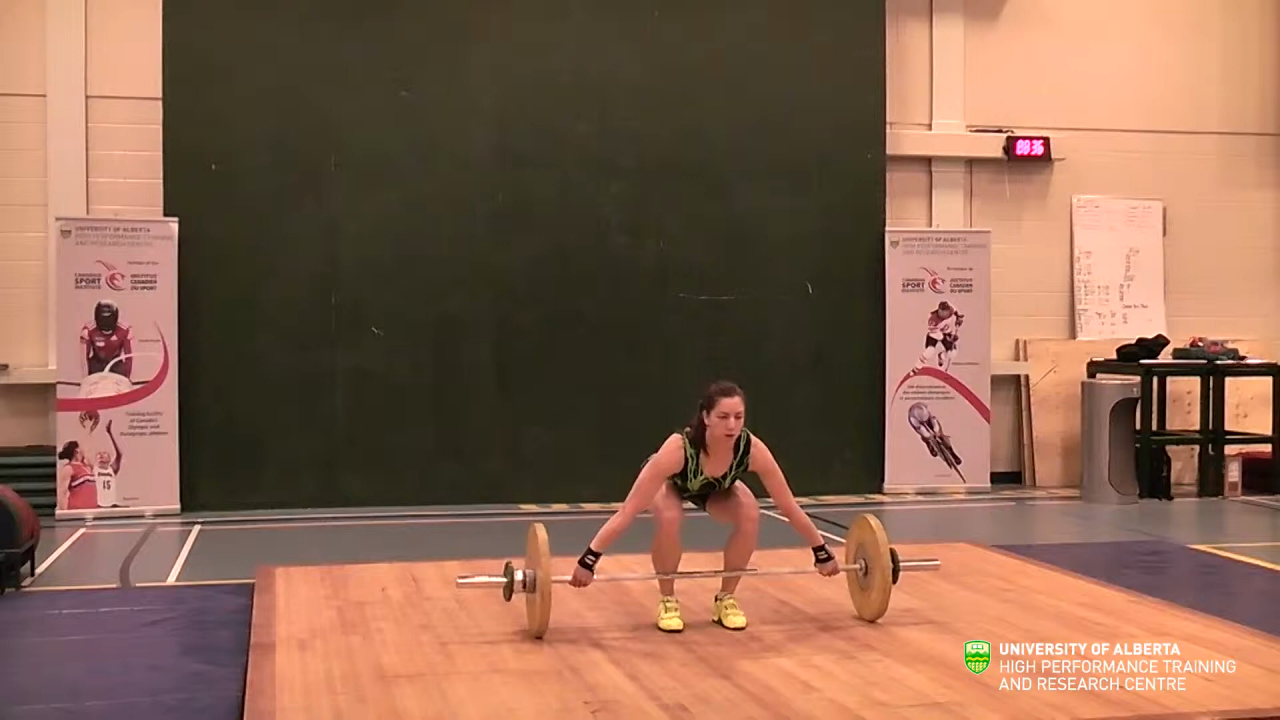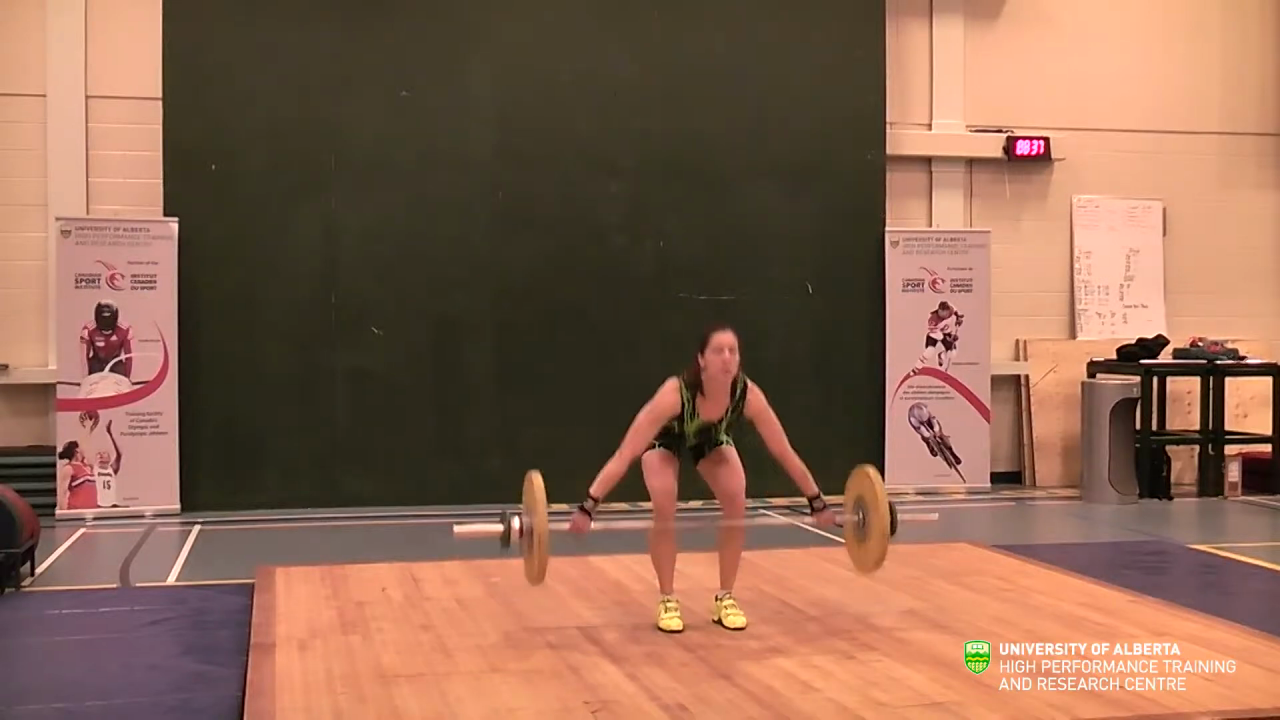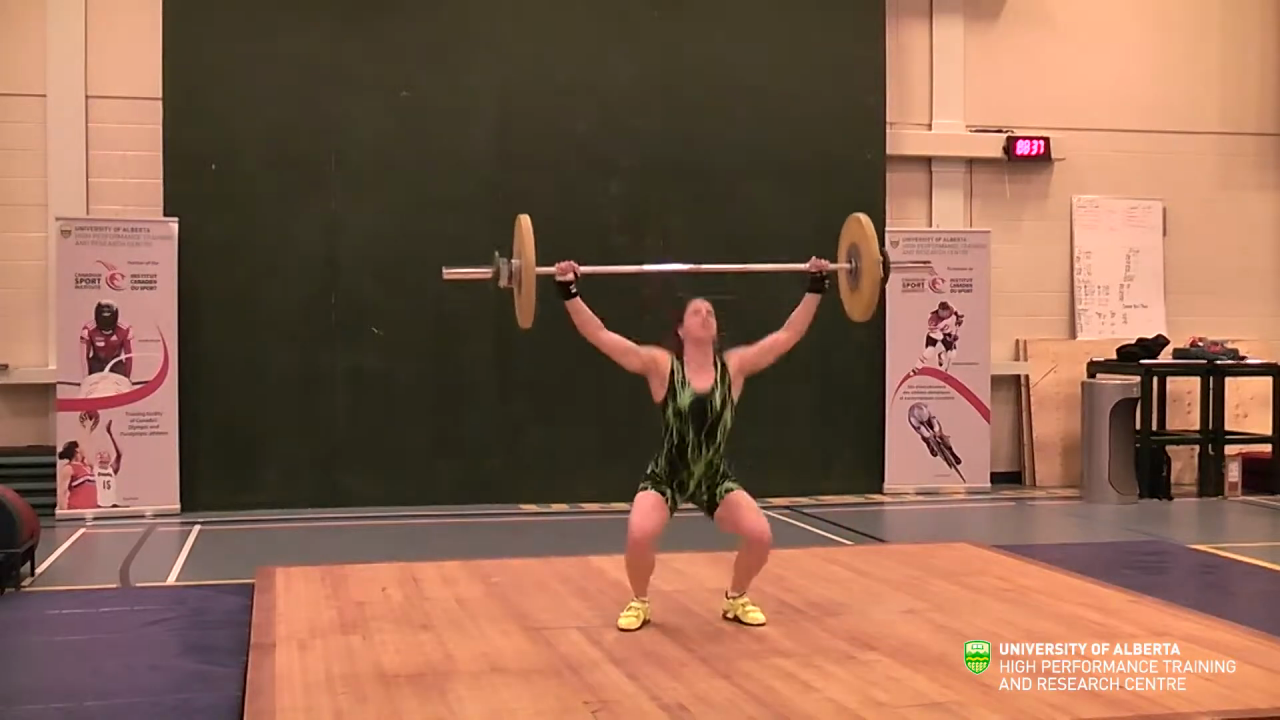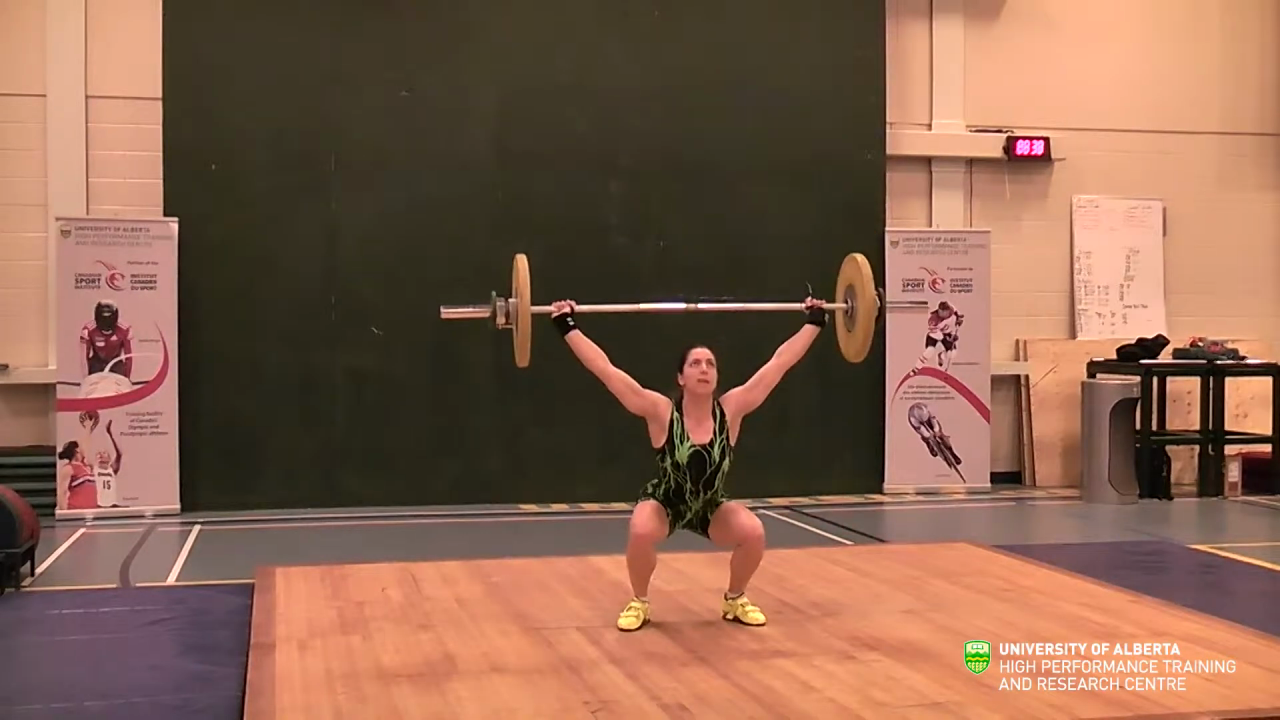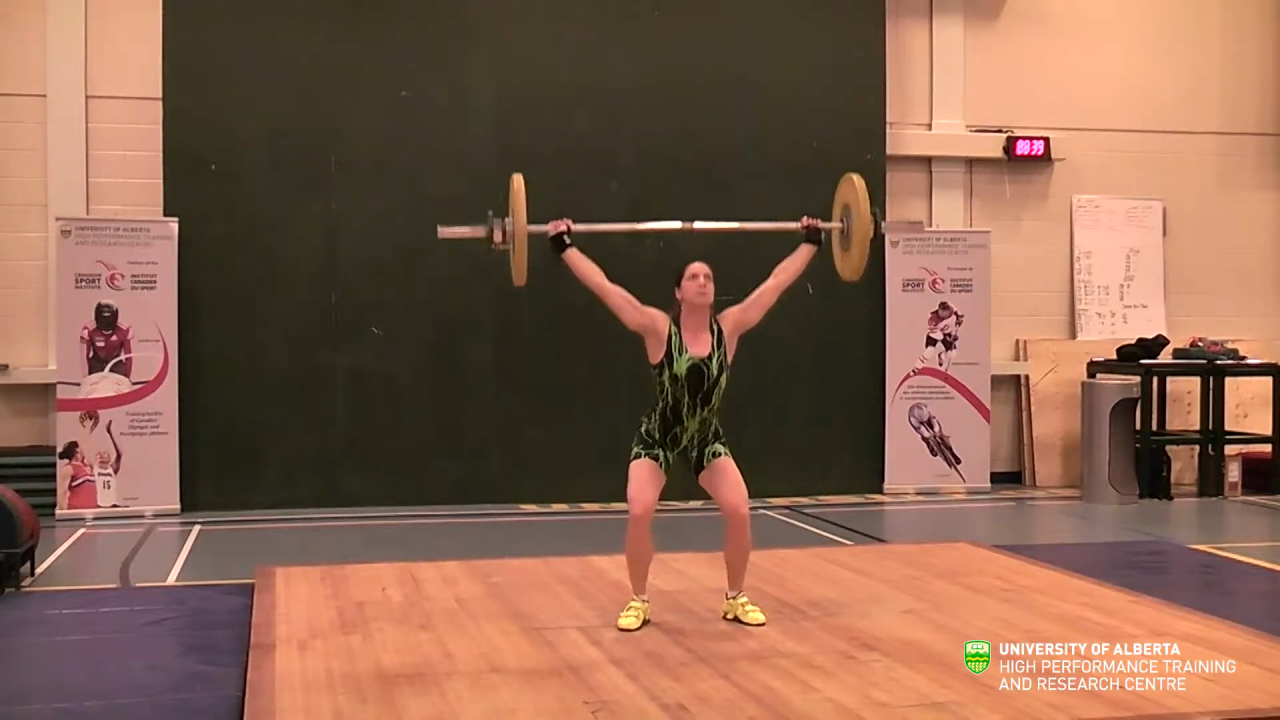
dt=0.7s
person 1, frame 1
left shoulder: (753, 450)
right shoulder: (678, 448)
left elbow: (790, 508)
right elbow: (627, 511)
left wrist: (822, 553)
right wrist: (588, 561)
left hip: (716, 488)
right hip: (671, 483)
left knee: (749, 515)
right knee: (668, 518)
left ankle: (726, 598)
right ankle: (667, 600)
person 1, frame 2
left shoulder: (748, 395)
right shoulder: (675, 393)
left elbow: (785, 452)
right elbow: (625, 453)
left wrist: (817, 503)
right wrist: (587, 506)
left hip: (711, 437)
right hip: (665, 437)
left knee: (736, 499)
right knee: (664, 505)
left ankle: (726, 597)
right ankle: (667, 600)
person 1, frame 3
left shoulder: (732, 366)
right shoulder: (662, 367)
left elbow: (787, 337)
right elbow: (599, 336)
left wrist: (814, 289)
right wrist: (570, 291)
left hip: (716, 480)
right hip: (665, 479)
left knee: (760, 536)
right knee: (639, 536)
left ankle: (736, 599)
right ankle: (639, 602)
person 1, frame 4
left shoulder: (731, 410)
right shoulder: (661, 412)
left elbow: (779, 363)
right elbow: (605, 368)
left wrist: (814, 322)
right wrist: (568, 326)
left hip: (712, 507)
right hip: (664, 503)
left knee: (753, 533)
right knee: (640, 532)
left ankle: (735, 598)
right ankle: (639, 602)
person 1, frame 5
left shoulder: (728, 327)
right shoulder: (659, 329)
left elbow: (776, 283)
right elbow: (604, 287)
left wrist: (810, 243)
right wrist: (564, 246)
left hip: (706, 438)
right hip: (657, 438)
left knee: (739, 511)
right knee: (640, 512)
left ankle: (736, 598)
right ankle: (638, 602)
